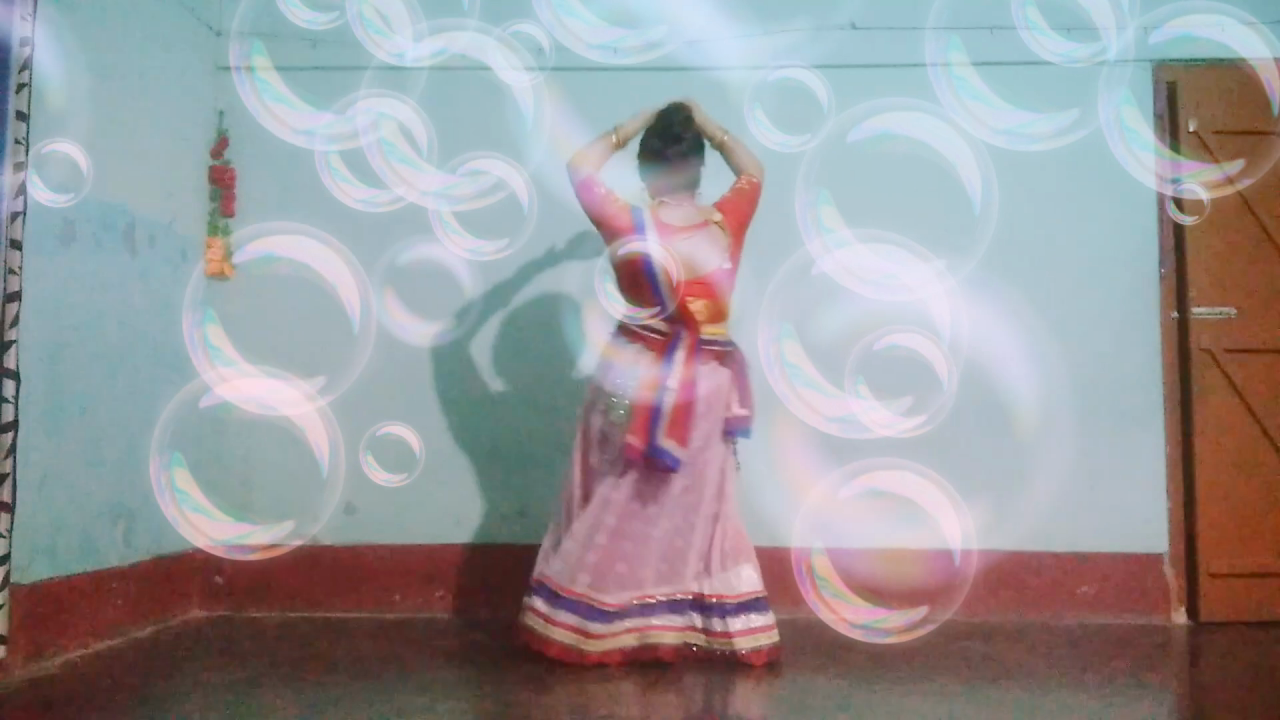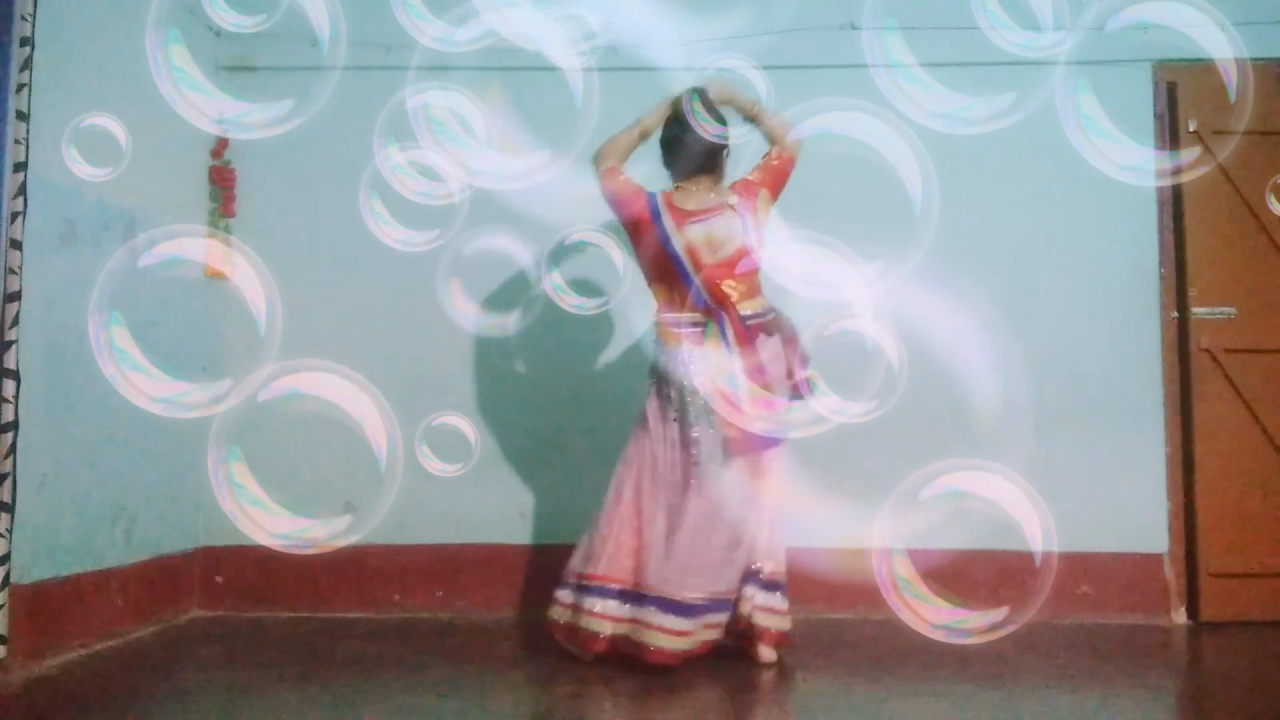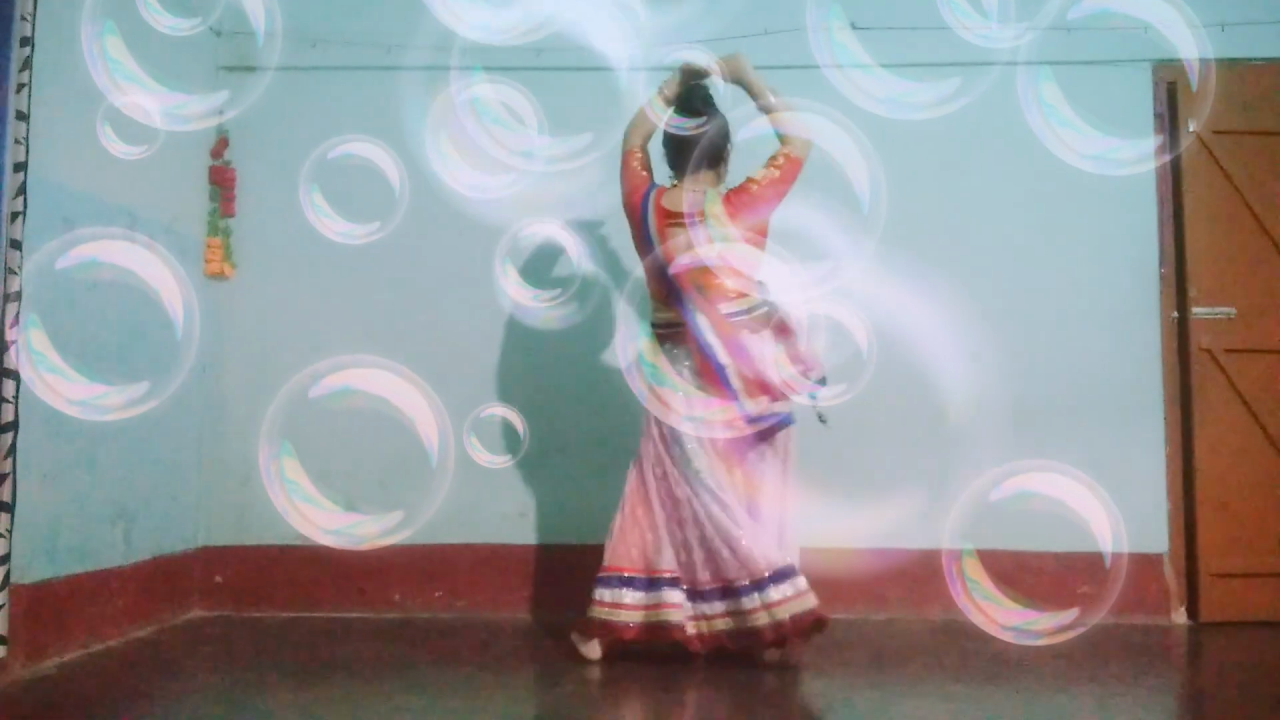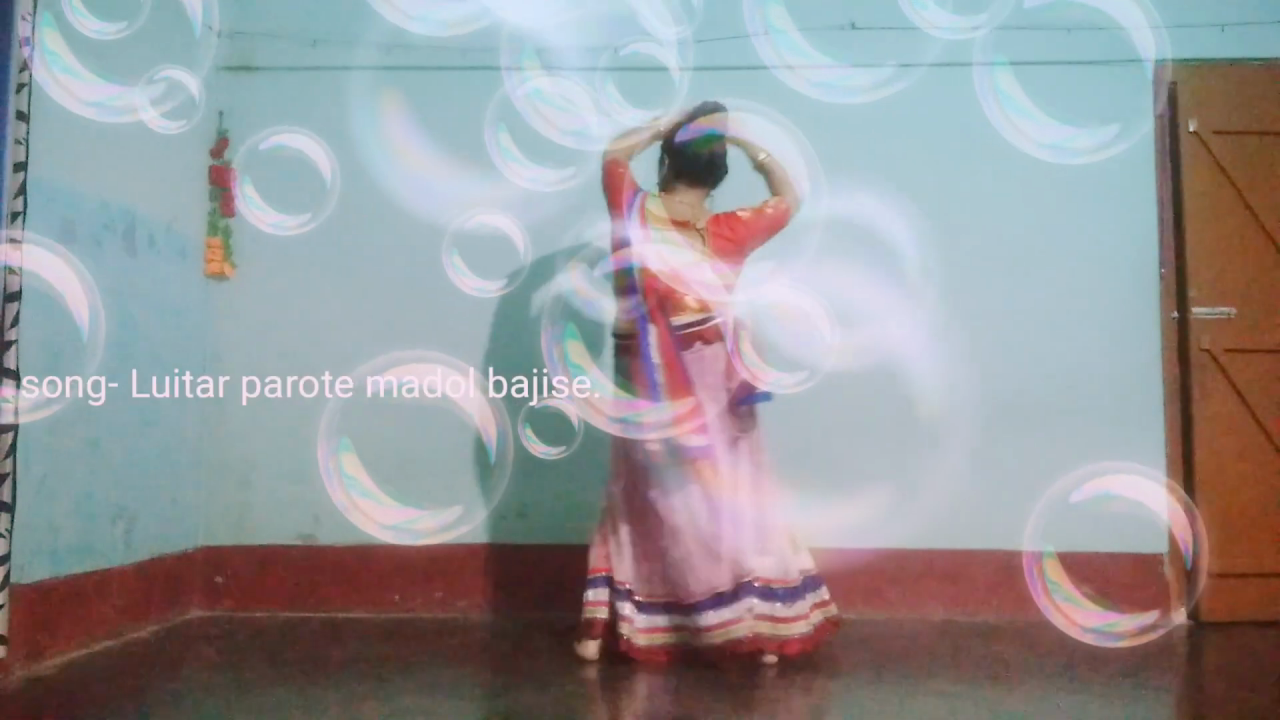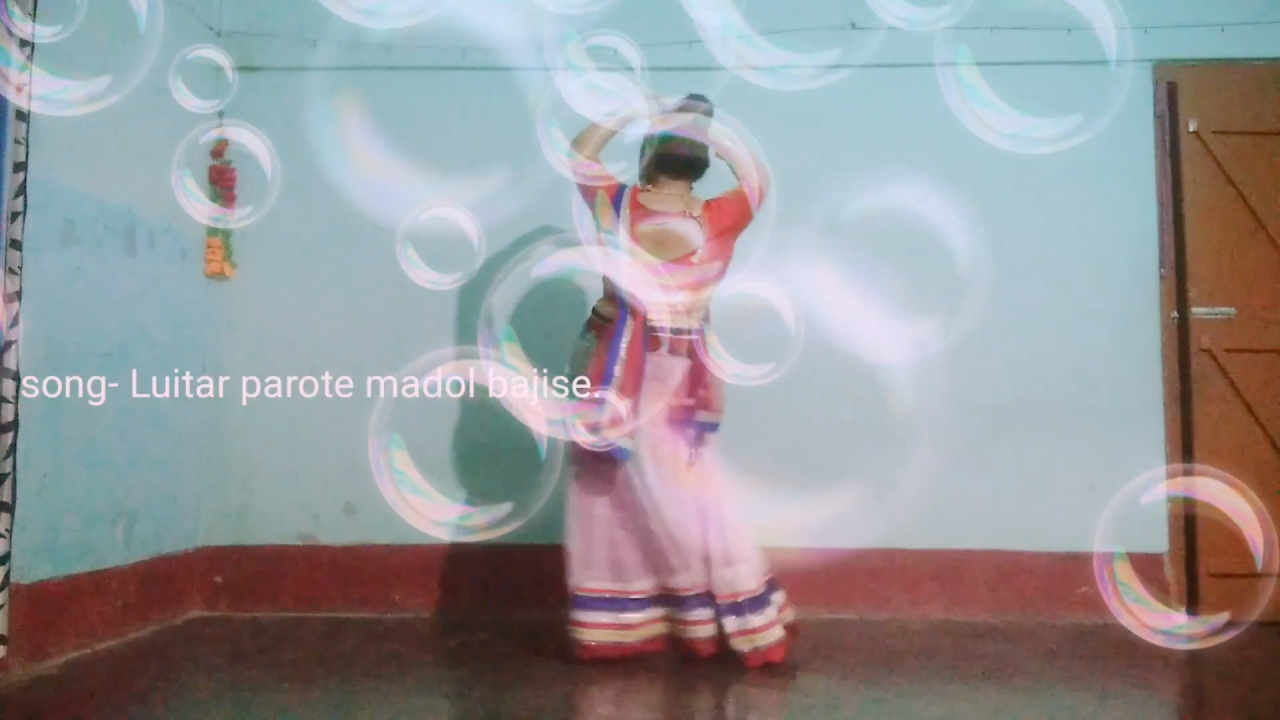
dt=0.3s
person 1, frame 1
left shoulder: (630, 228)
right shoulder: (726, 223)
left elbow: (577, 166)
right elbow: (754, 170)
left wrist: (633, 127)
right wrist: (706, 126)
left hip: (632, 380)
right hip: (702, 388)
left knee: (608, 508)
right knee: (701, 509)
left ankle: (580, 629)
right ankle: (745, 635)
person 1, frame 2
left shoulder: (649, 214)
right shoulder: (749, 203)
left elbow: (603, 164)
right elbow: (786, 142)
left wrist: (654, 117)
right wrist: (736, 102)
left hip: (687, 371)
right hip: (755, 364)
left knee: (654, 496)
right knee: (746, 499)
left ankle: (597, 627)
right ankle: (761, 631)
person 1, frame 3
left shoulder: (644, 203)
right shoulder: (743, 209)
left elbow: (632, 142)
right elbow: (798, 146)
left wrist: (670, 91)
right wrist: (751, 85)
left hip: (683, 371)
right hip: (751, 367)
left knee: (663, 493)
right knee: (753, 495)
left ankle: (602, 629)
right ankle: (766, 625)
person 1, frame 4
left shoulder: (630, 210)
right shoulder: (727, 234)
left elbow: (614, 154)
right elbow: (791, 198)
left wrist: (669, 125)
right wrist: (748, 142)
left hip: (643, 380)
right hip: (711, 378)
left knee: (636, 505)
right knee: (733, 500)
left ankle: (599, 629)
right ankle: (763, 632)
person 1, frame 5
left shoulder: (616, 204)
right shoulder: (715, 220)
left elbow: (581, 147)
right elbow: (756, 177)
right wrist: (706, 126)
left hip: (608, 368)
right hip: (674, 379)
left knee: (604, 498)
right knee: (690, 499)
left ankle: (605, 629)
right ankle: (747, 632)
